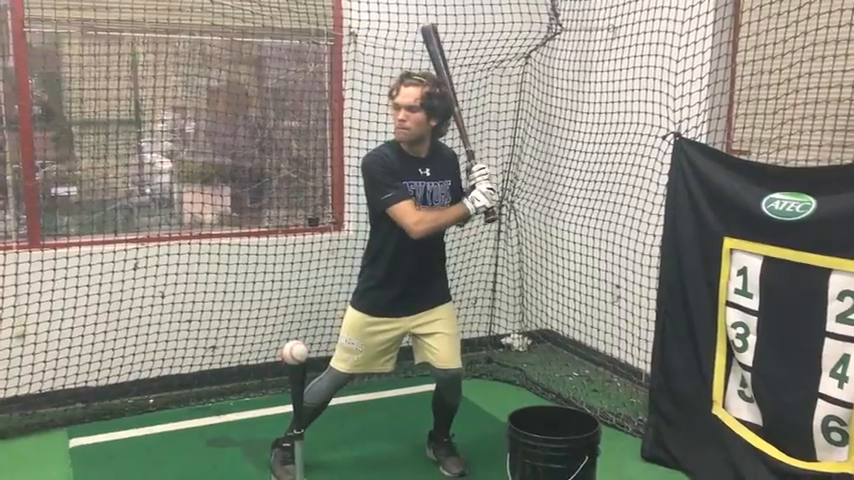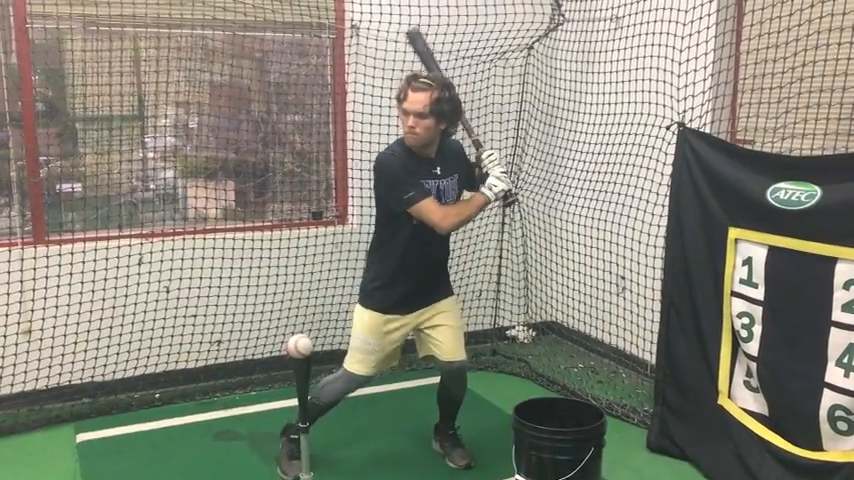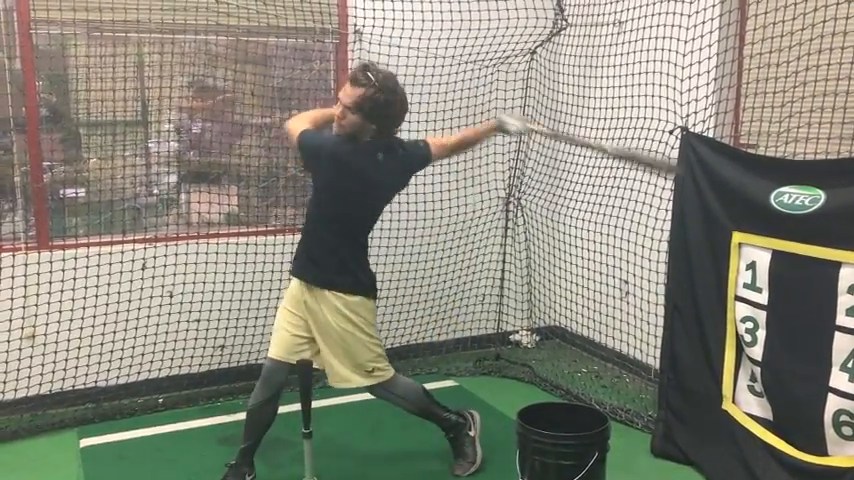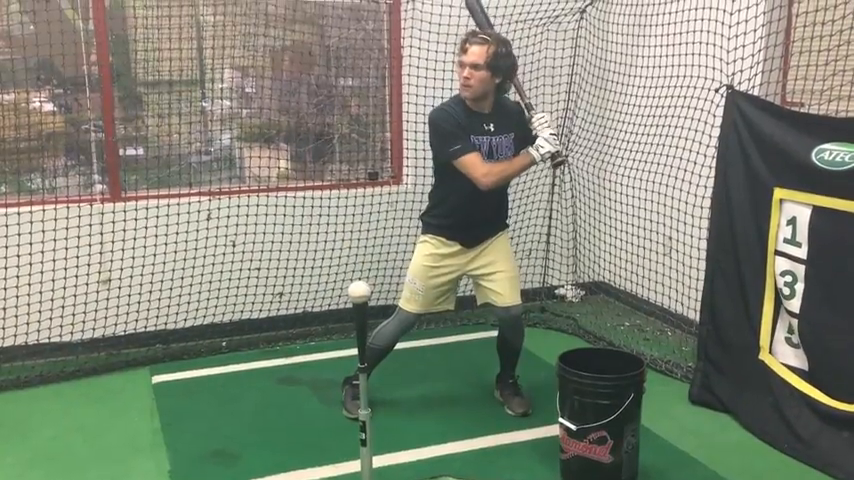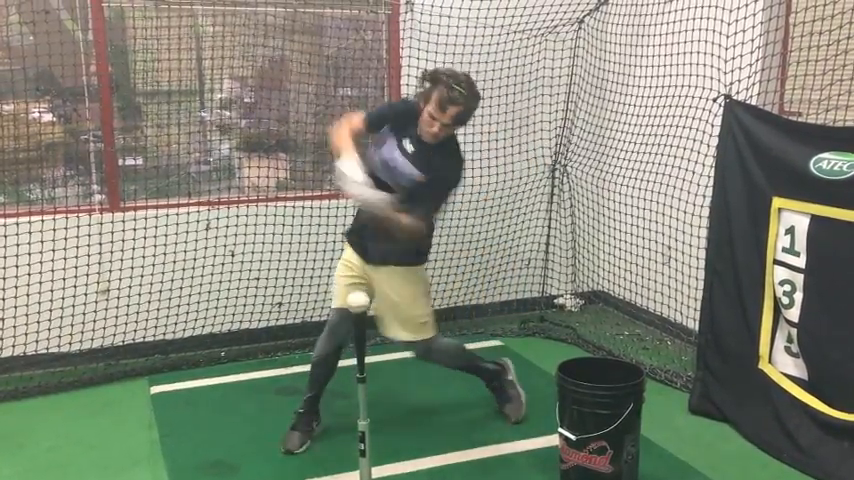
dt=1s
person 1, frame 1
left shoulder: (446, 159)
right shoulder: (379, 162)
left elbow: (456, 218)
right elbow: (415, 224)
left wrist: (476, 193)
right wrist: (470, 203)
left hip: (432, 295)
right hip: (378, 299)
left knee: (451, 374)
right knee: (337, 376)
left ankle: (440, 441)
right ankle: (286, 443)
person 1, frame 2
left shoulder: (453, 153)
right shoulder: (390, 164)
left elbow: (475, 192)
right elbow: (443, 220)
left wrist: (489, 173)
right wrist: (488, 192)
left hip: (435, 291)
right hip: (386, 296)
left knee: (455, 367)
right knee: (354, 376)
left ankle: (445, 432)
right ankle: (294, 434)
person 1, frame 3
left shoulder: (334, 152)
right shoulder: (398, 154)
left elbow: (296, 125)
right elbow: (451, 144)
left wrist: (330, 113)
right wrist: (498, 125)
left hip: (341, 293)
right hip: (307, 283)
left knee: (380, 381)
right knee: (273, 374)
left ankle: (459, 425)
person 1, frame 4
left shoulder: (512, 113)
right shoulder: (444, 117)
left elbow: (532, 155)
right elbow: (485, 176)
left wrist: (544, 137)
right wrist: (535, 153)
left hip: (491, 236)
right hip: (442, 238)
left knee: (511, 313)
right knee: (405, 317)
left ankle: (507, 382)
right ankle: (355, 381)
person 1, frame 5
left shoulder: (446, 165)
right shoulder: (402, 112)
left elbow: (410, 228)
right elbow: (343, 129)
left wrist: (381, 208)
right wrist: (351, 165)
left hip: (402, 261)
right hip: (361, 247)
left knee: (423, 345)
right knee: (338, 327)
left ankle: (498, 376)
right ankle: (308, 413)
